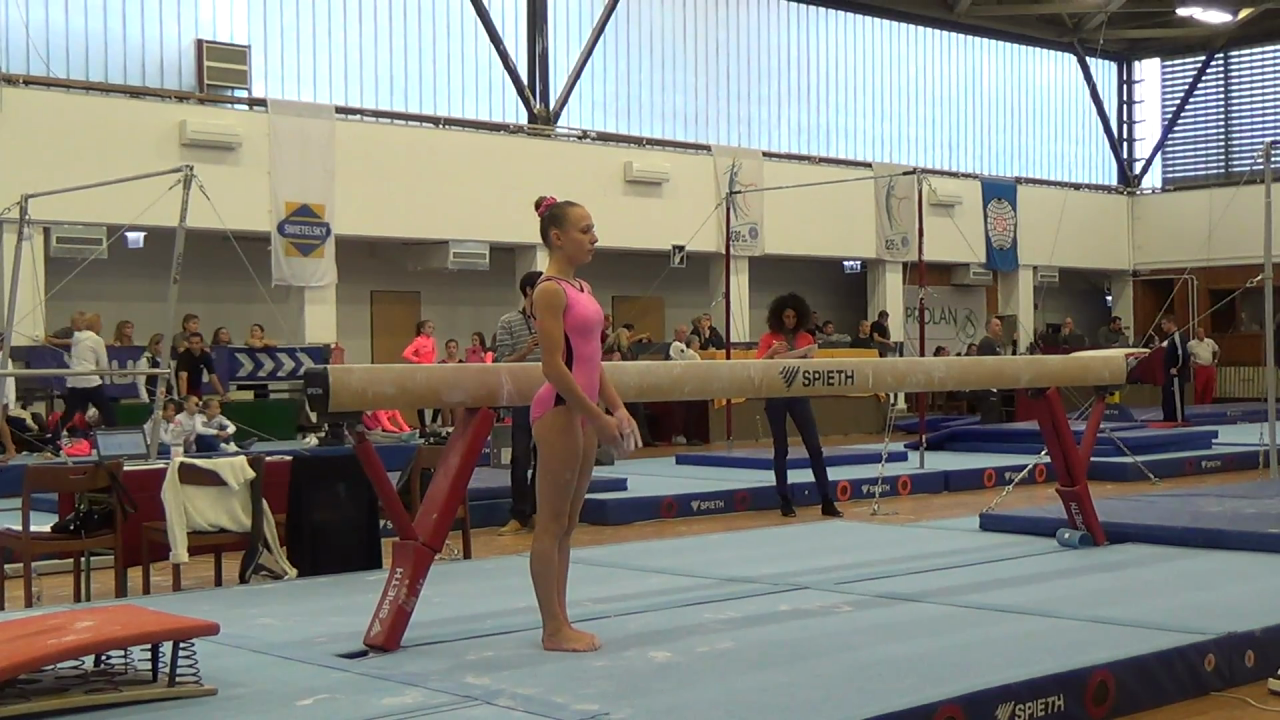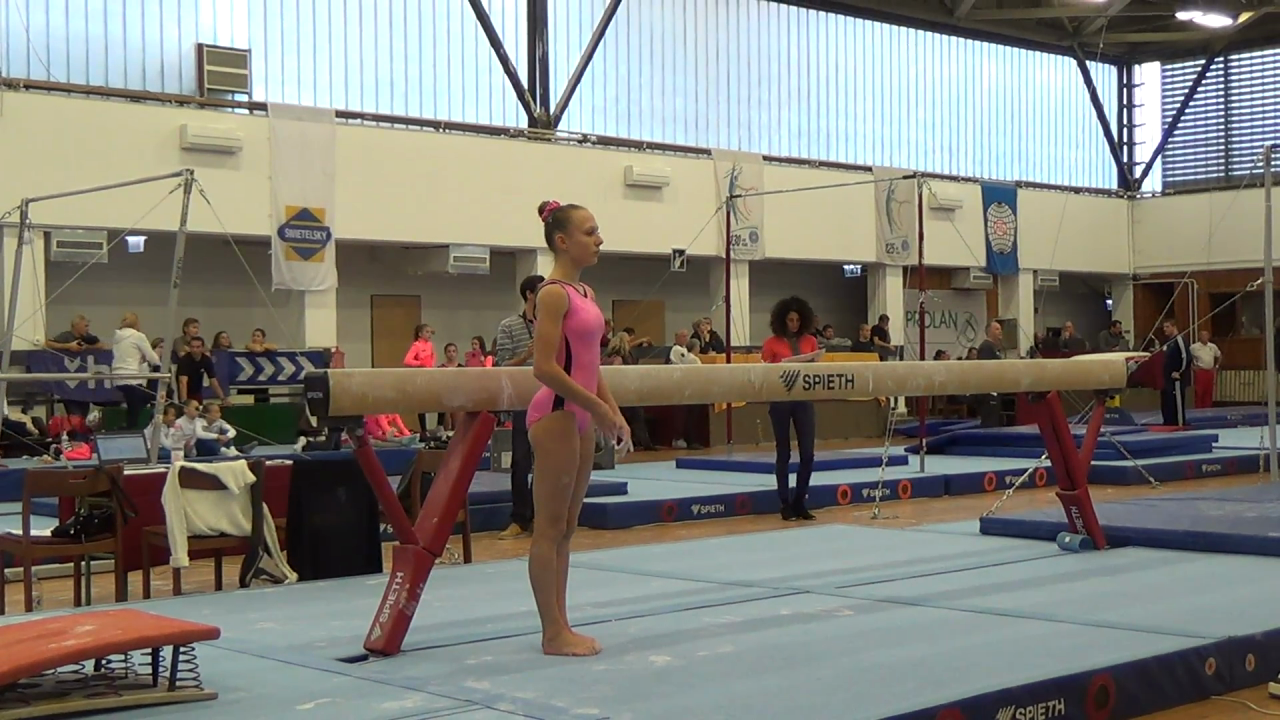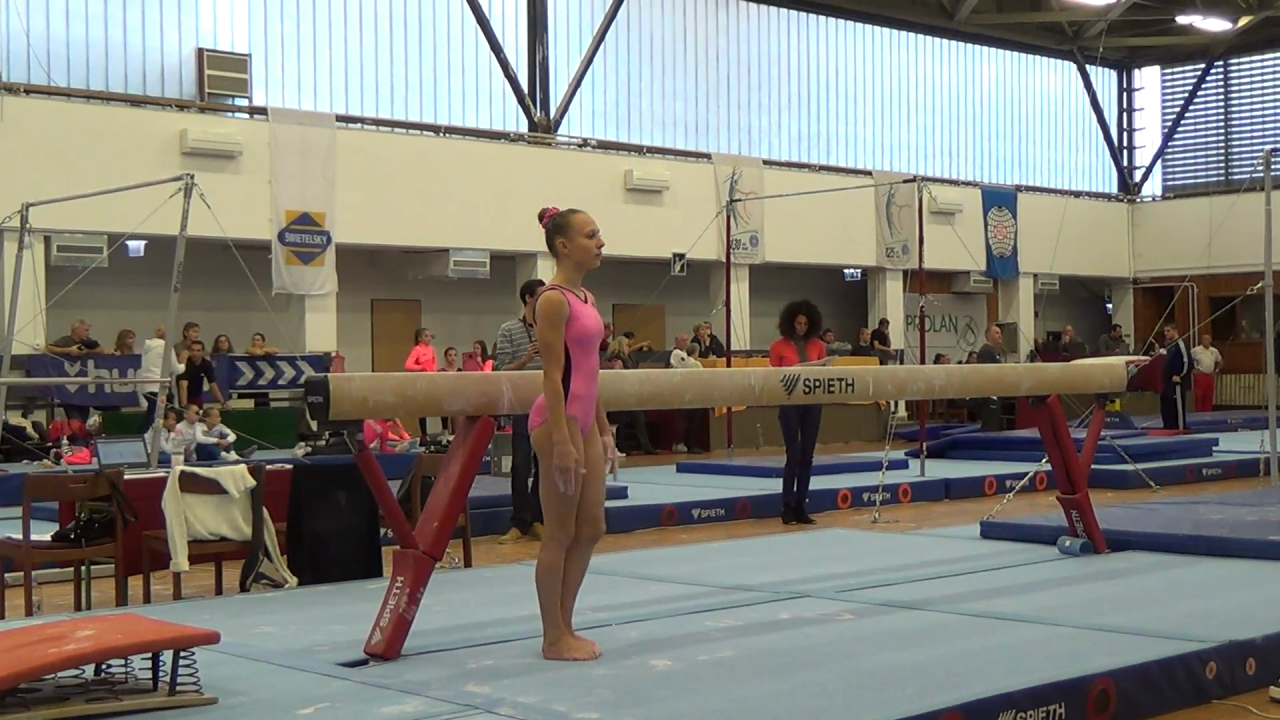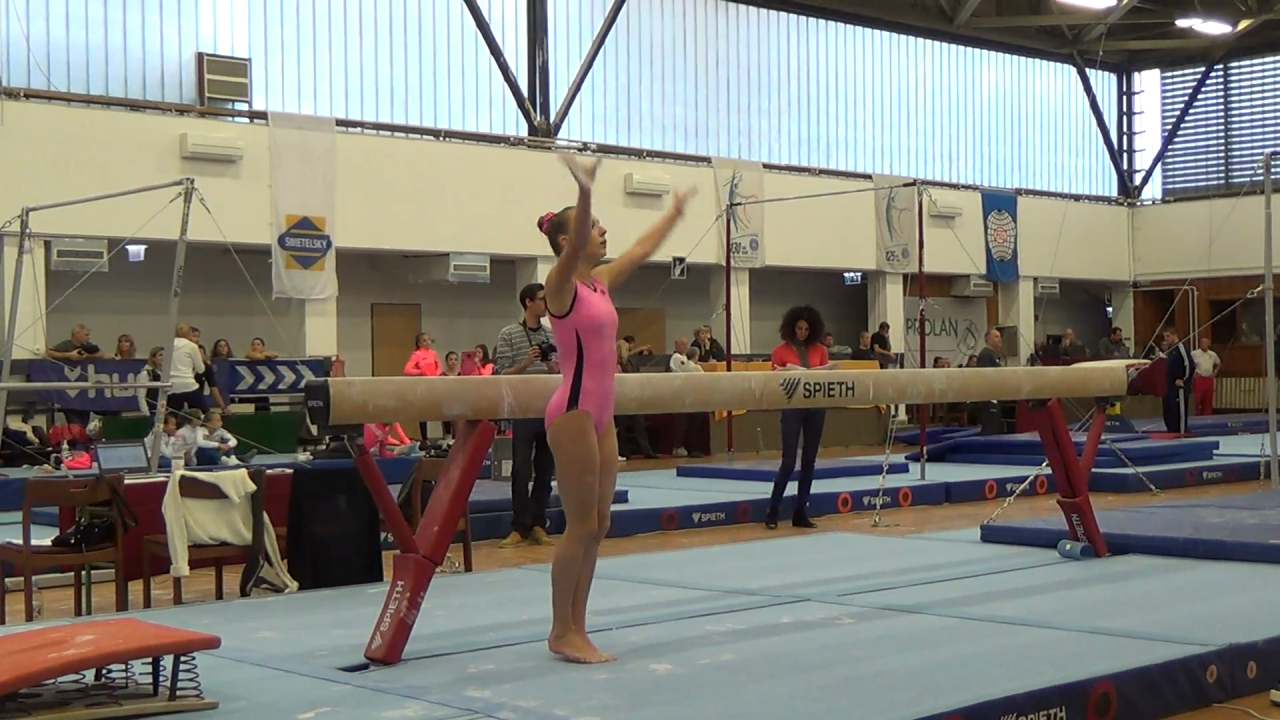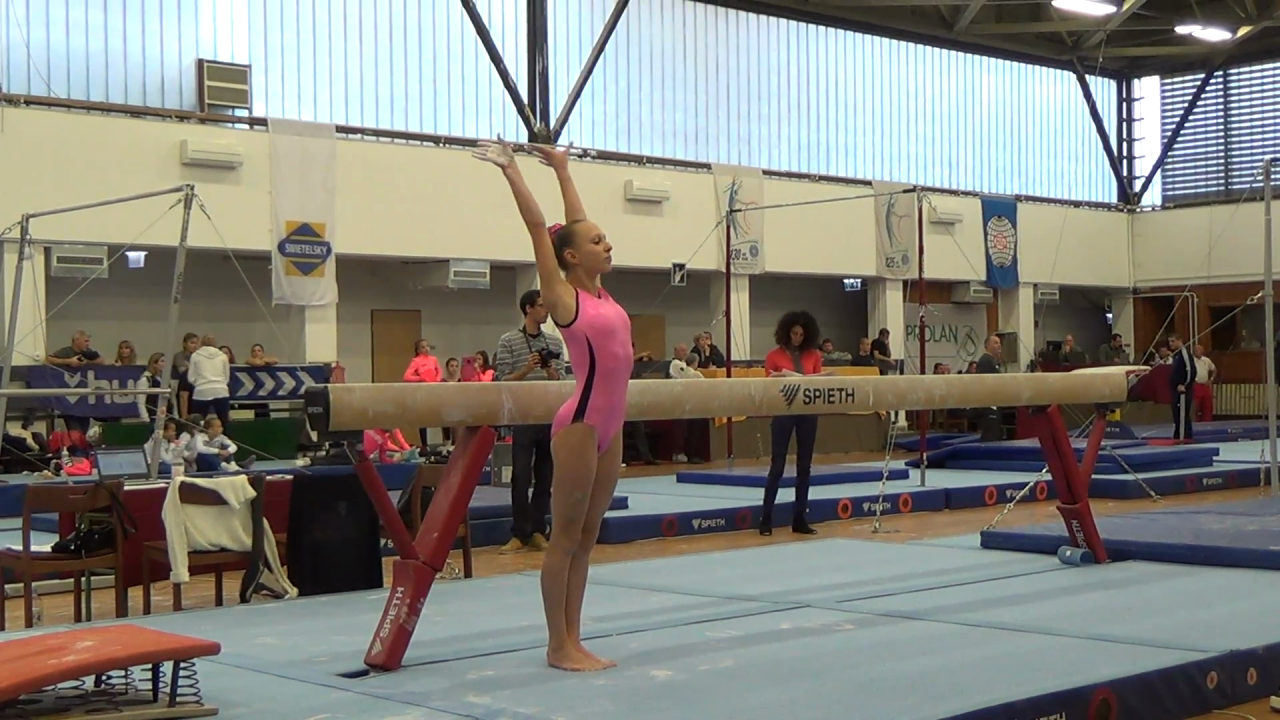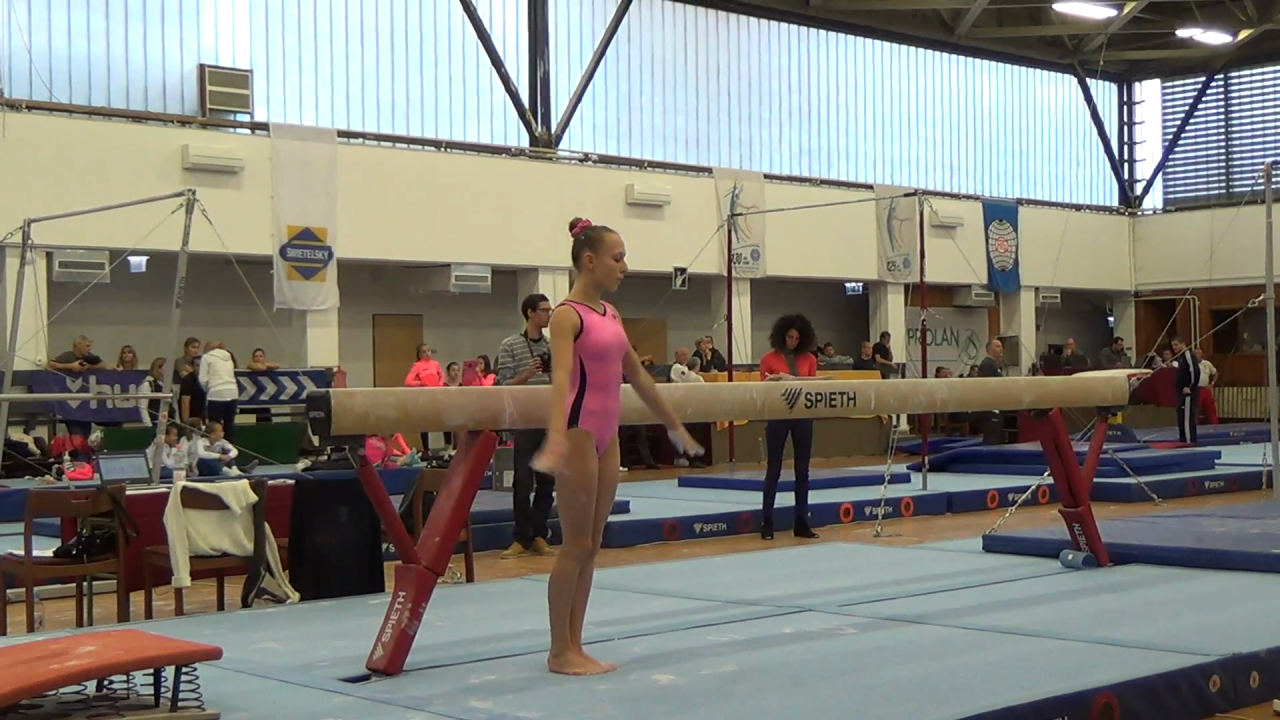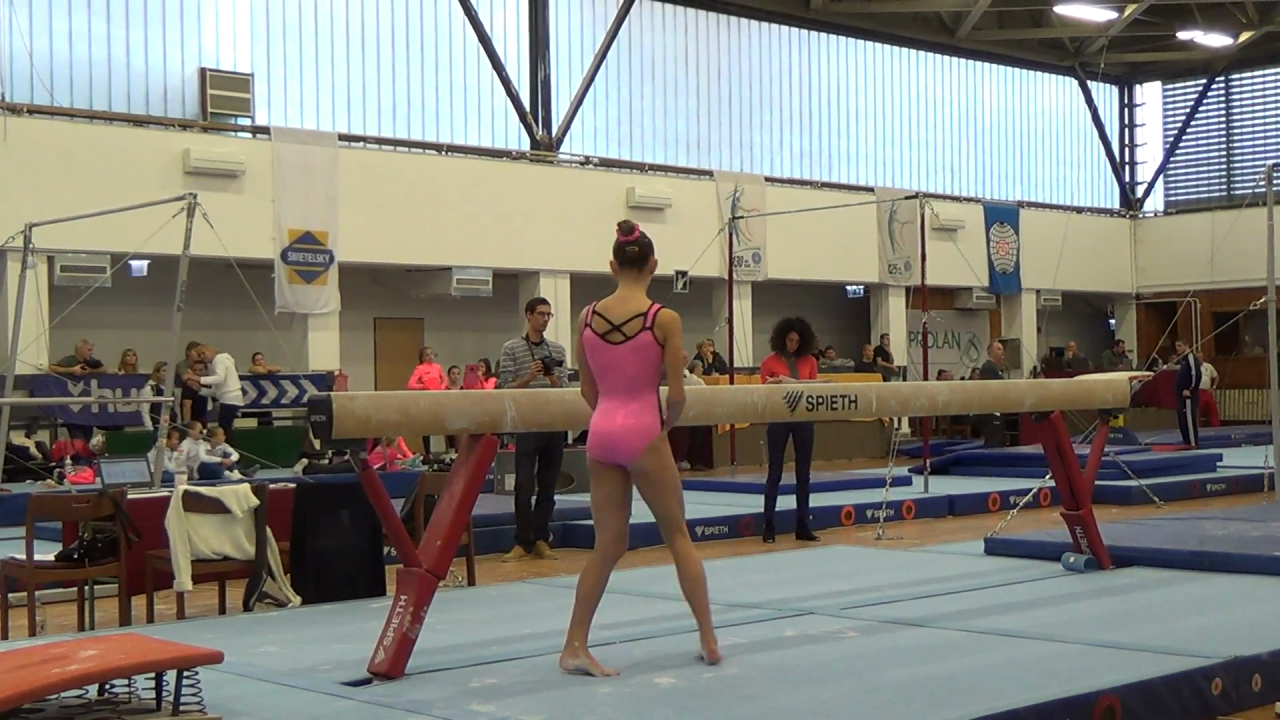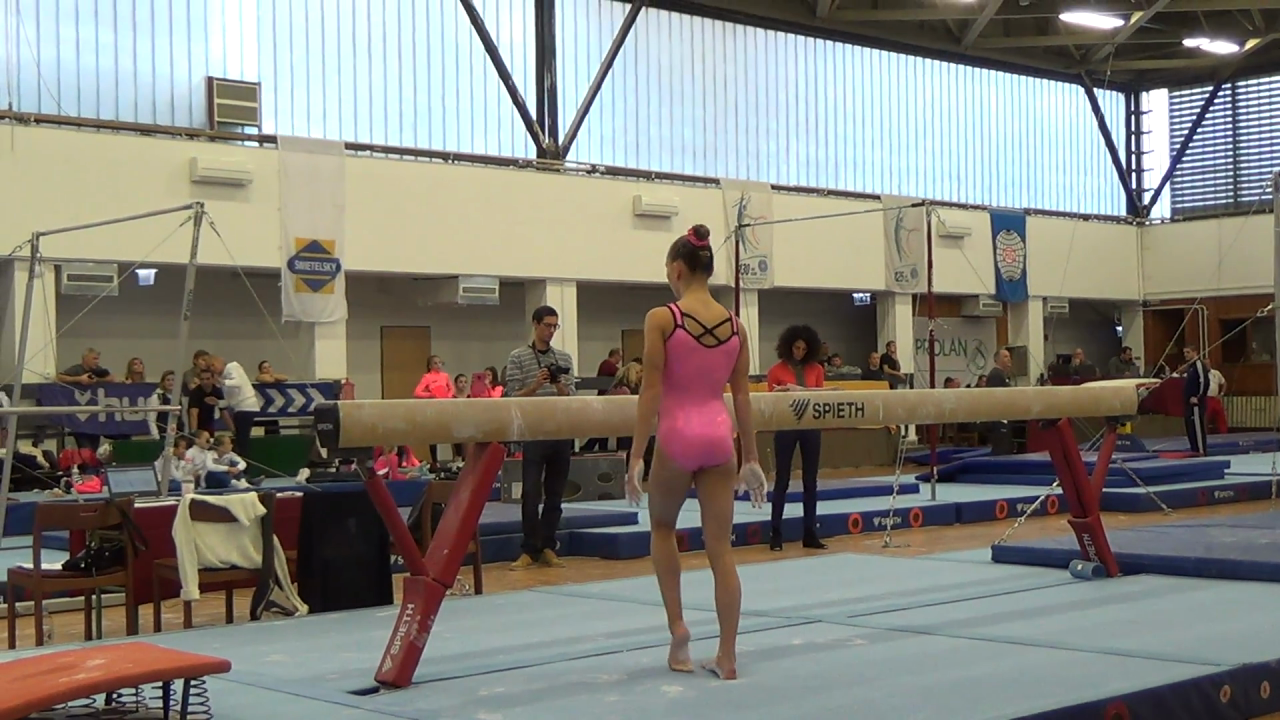
dt=0.5s
person 1, frame 1
left shoulder: (581, 288)
right shoulder: (549, 290)
right elbow: (554, 366)
left wrist: (616, 410)
right wrist: (600, 416)
left hip: (582, 412)
right hip: (559, 412)
left knee: (568, 524)
right knee: (551, 524)
left ankle: (563, 623)
right ankle: (553, 629)
person 1, frame 2
left shoulder: (584, 292)
right shoulder: (554, 293)
right elbow: (545, 368)
left wrist: (610, 410)
right wrist: (597, 407)
left hip: (579, 417)
right hip: (556, 416)
left knee: (566, 528)
right knee: (549, 528)
left ankle: (562, 627)
right ankle: (553, 632)
person 1, frame 3
left shoulder: (587, 299)
right shoulder: (554, 300)
right elbow: (554, 377)
left wrist: (603, 431)
right wrist: (560, 442)
left hip: (583, 422)
right hip: (558, 421)
left knee: (591, 529)
right knee: (562, 532)
left ankle: (564, 625)
right ankle: (554, 636)
person 1, frame 4
left shoulder: (600, 283)
right shoulder: (562, 285)
left elbow: (640, 250)
right elbow: (578, 247)
left wrist: (673, 213)
right wrist: (583, 189)
left hip: (601, 417)
right hip: (574, 414)
left knee: (597, 527)
right knee: (582, 526)
left ankle: (574, 628)
right ankle: (563, 629)
person 1, frame 5
left shoulder: (599, 292)
right shoulder: (564, 297)
left elbow: (579, 223)
right elbow: (538, 228)
left wrist: (562, 170)
right wrist: (510, 168)
left hip: (611, 428)
right hip: (580, 425)
left knee: (587, 539)
right knee: (566, 538)
left ankle: (574, 640)
right ankle: (559, 646)
person 1, frame 6
left shoulder: (606, 313)
right shoulder: (567, 314)
left elbow: (636, 375)
right elbow: (560, 380)
left wrist: (674, 426)
right wrist: (554, 441)
left hip: (603, 435)
right hip: (578, 433)
left knee: (589, 545)
right knee: (576, 544)
left ankle: (572, 645)
right ankle: (561, 649)
person 1, frame 7
left shoulder: (588, 316)
right shoulder: (666, 319)
left elbow: (588, 390)
right elbow: (679, 391)
right wrist: (665, 423)
left hip: (602, 435)
right hip: (643, 435)
left knee: (608, 544)
right knee: (678, 538)
left ankle: (575, 645)
right ankle: (709, 641)
person 1, frame 8
left shoulder: (661, 318)
right shoulder: (734, 325)
left elbow: (651, 391)
right elbow: (742, 397)
left wrist: (636, 455)
right wrist: (751, 458)
left hip: (677, 436)
right hip: (719, 437)
left knee: (661, 525)
right knee: (719, 549)
left ankle: (677, 625)
right ankle: (727, 656)
person 2, frame 1
right shoulder: (508, 323)
right elbow: (501, 363)
right wrist: (524, 352)
right knee: (521, 458)
left ankle: (537, 512)
right ankle: (520, 515)
person 2, frame 2
right shoulder: (508, 327)
right elbow: (502, 367)
right wrist: (525, 356)
right knee: (521, 462)
left ankle: (538, 516)
right ankle: (520, 519)
person 2, frame 3
right shoulder: (508, 331)
right elbow: (501, 371)
right wrist: (525, 360)
right knee: (521, 467)
left ankle: (537, 520)
right ankle: (520, 523)
person 2, frame 4
left shoulder: (555, 335)
right shoulder: (508, 335)
right elbow: (502, 375)
left wrist: (551, 366)
right wrist: (526, 364)
left knee: (545, 471)
right knee: (521, 471)
left ankle: (538, 525)
right ankle: (520, 528)
person 2, frame 5
left shoulder: (555, 342)
right shoulder: (508, 341)
left elbow: (561, 382)
right elbow: (502, 381)
left wrist: (551, 372)
right wrist: (526, 370)
left knee: (545, 478)
right knee: (521, 478)
left ankle: (538, 531)
right ankle: (520, 533)
person 2, frame 6
right shoulder: (510, 345)
right elbow: (503, 385)
left wrist: (552, 375)
right wrist: (527, 374)
left knee: (546, 482)
right knee: (523, 483)
left ankle: (539, 536)
right ankle: (521, 538)
person 2, frame 7
left shoulder: (558, 350)
right shoulder: (511, 349)
left elbow: (564, 390)
right elbow: (506, 388)
left wrist: (553, 379)
right wrist: (529, 378)
left knee: (548, 486)
right knee: (524, 486)
left ankle: (541, 539)
right ankle: (523, 542)
person 2, frame 8
left shoulder: (564, 358)
right shoulder: (518, 357)
left elbow: (571, 398)
right elbow: (512, 397)
left wrist: (560, 387)
right wrist: (535, 386)
left knee: (555, 494)
right knee: (531, 495)
left ankle: (548, 548)
right ankle: (530, 550)
person 3, frame 1
left shoulder: (806, 338)
right shoulder: (769, 338)
left wrist: (809, 361)
right wrist: (772, 352)
left hip: (799, 395)
right hip: (776, 396)
left knee: (815, 447)
right knee: (781, 449)
left ankle: (826, 501)
right ankle: (785, 501)
person 3, frame 2
left shoulder: (810, 341)
right shoulder: (771, 343)
left hip: (804, 399)
right hip: (780, 400)
left knee: (808, 453)
right knee: (783, 453)
left ankle: (799, 503)
right ankle: (786, 504)
person 3, frame 3
left shoulder: (818, 345)
right shoulder: (778, 346)
left hip: (812, 403)
right hip: (790, 403)
left knee: (807, 457)
right knee: (794, 456)
left ankle: (800, 507)
right ankle: (787, 508)
person 3, frame 4
left shoulder: (820, 350)
right shoulder: (780, 351)
right wrist: (783, 374)
left hip: (815, 407)
right hip: (792, 407)
left knee: (809, 461)
right knee: (789, 460)
left ankle: (800, 512)
right ankle: (773, 510)
person 3, frame 5
left shoulder: (814, 355)
right shoulder: (774, 356)
right wrist: (777, 379)
left hip: (807, 412)
right hip: (783, 412)
left knee: (804, 467)
right knee: (777, 466)
left ankle: (799, 518)
right ankle: (766, 518)
person 3, frame 6
left shoulder: (809, 359)
right shoulder: (769, 359)
right wrist: (772, 381)
left hip: (803, 416)
right hip: (778, 416)
left knee: (802, 470)
right knee: (773, 469)
left ankle: (801, 522)
right ankle: (767, 523)
person 3, frame 7
left shoulder: (809, 361)
right shoulder: (770, 362)
right wrist: (773, 384)
left hip: (804, 419)
right hip: (778, 419)
left knee: (803, 473)
right knee: (775, 473)
left ankle: (803, 525)
right ankle: (768, 526)
person 3, frame 8
left shoulder: (816, 369)
right shoulder: (777, 370)
right wrist: (781, 392)
left hip: (811, 427)
right hip: (786, 427)
left knee: (810, 481)
right knee: (782, 480)
left ankle: (810, 533)
right ankle: (776, 534)
